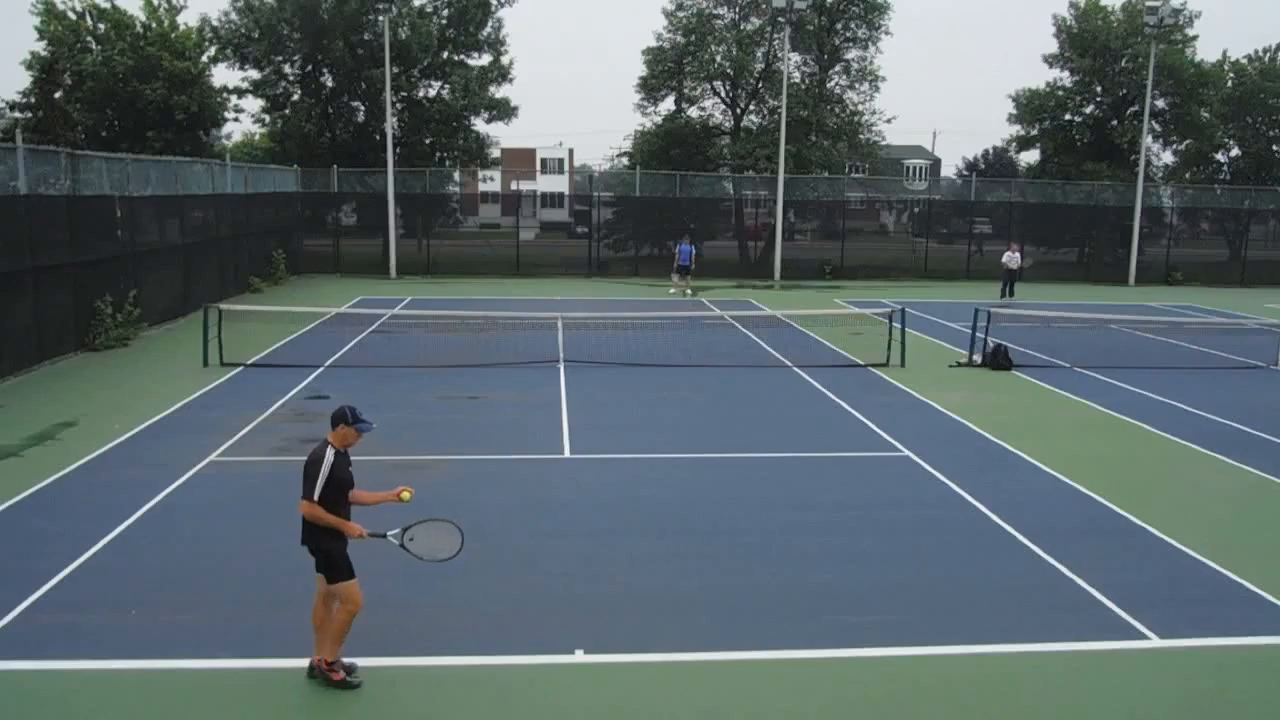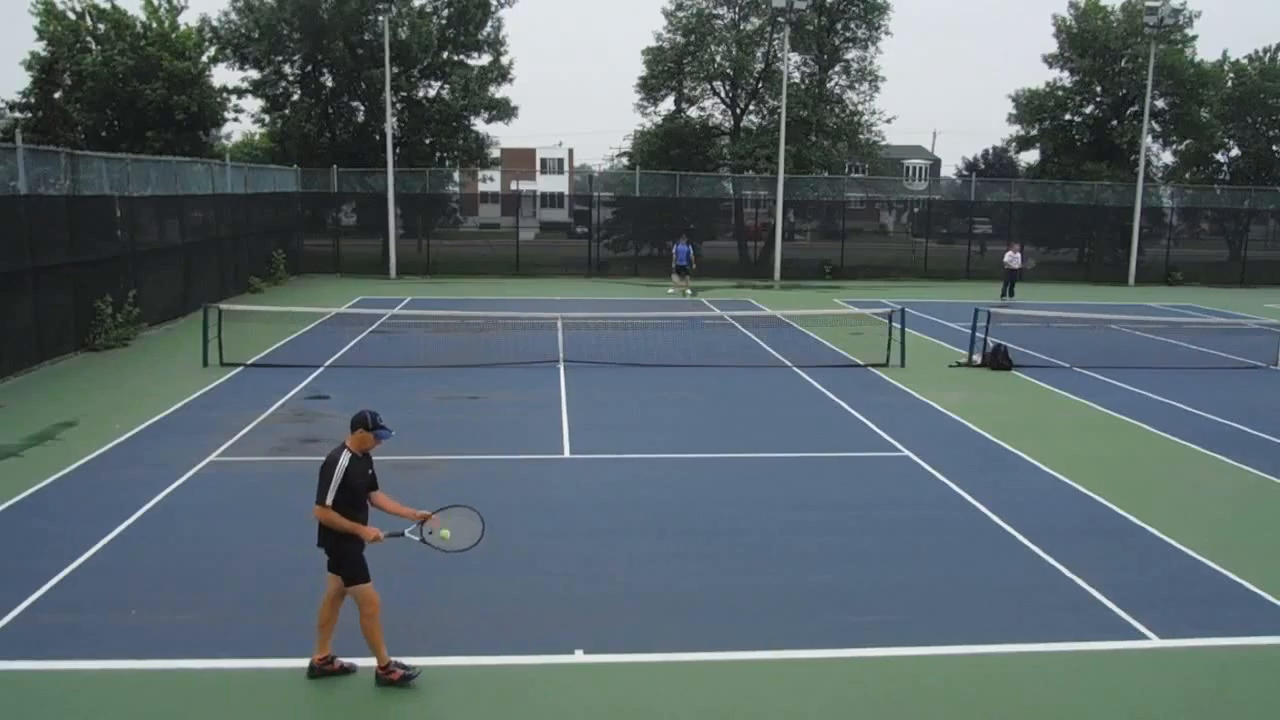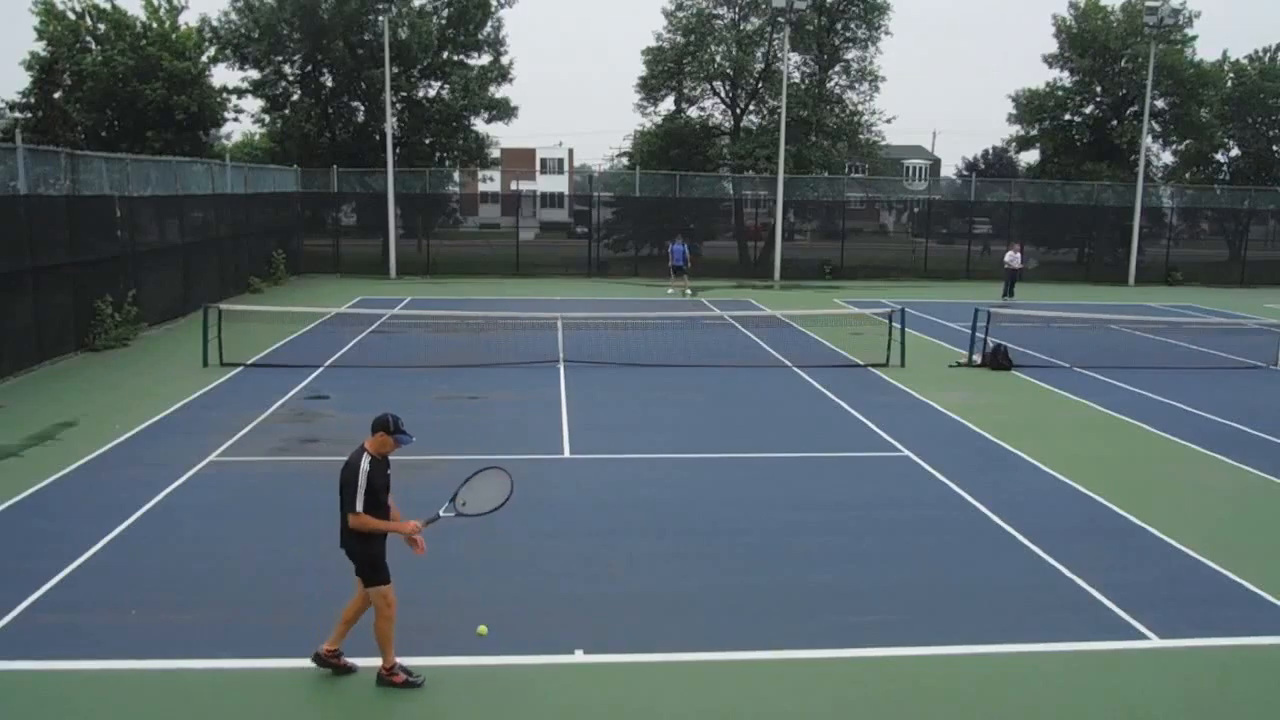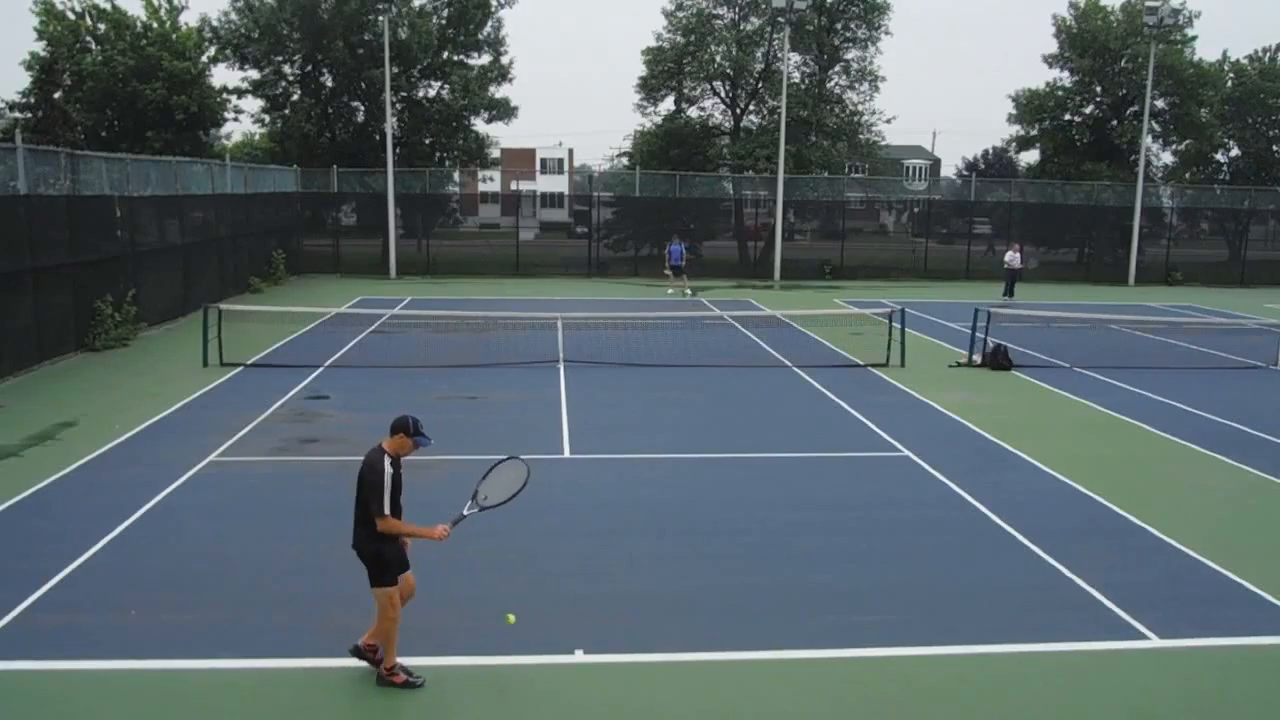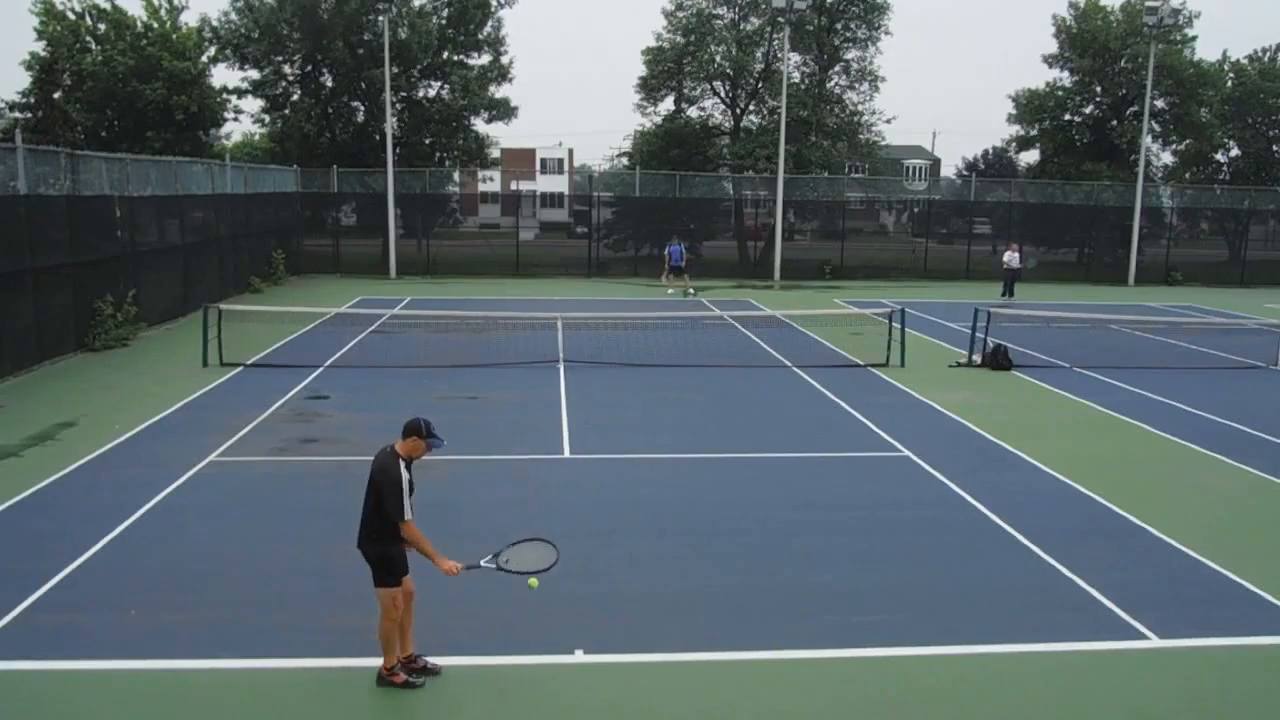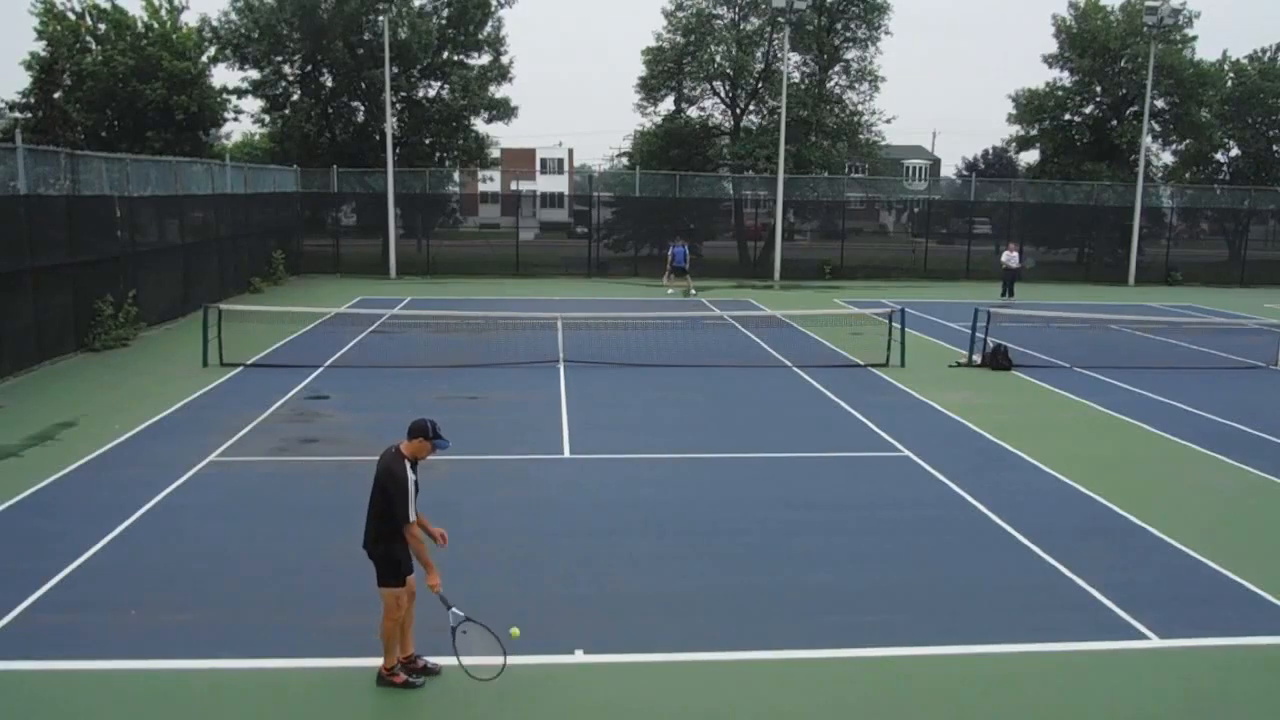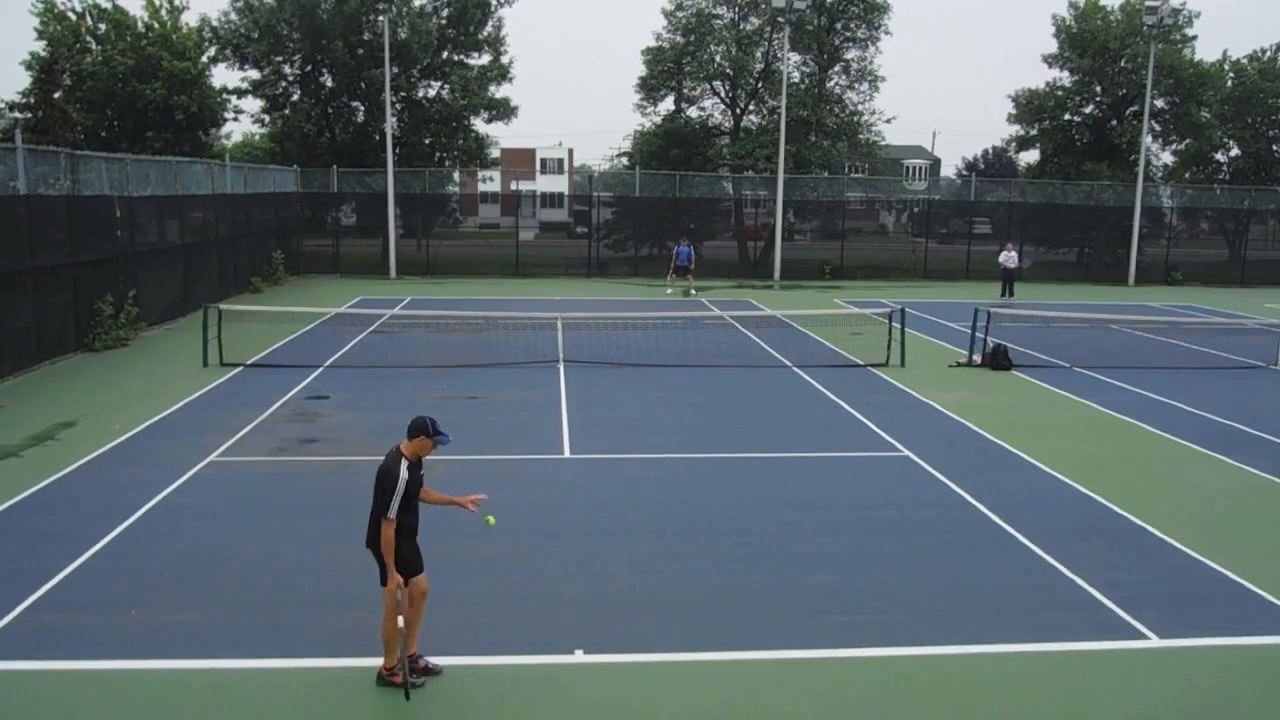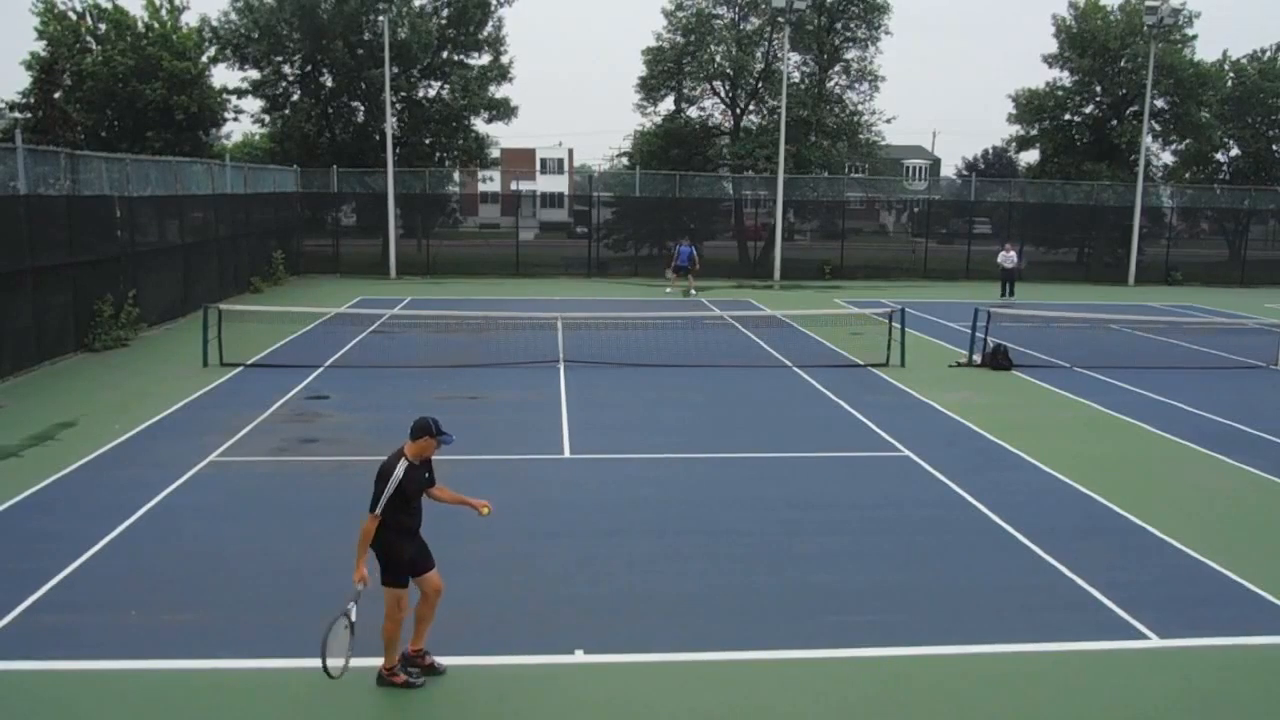
dt=0.2s
person 1, frame 1
left shoulder: (340, 454)
right shoulder: (323, 460)
left elbow: (349, 495)
right elbow: (307, 508)
left wrist: (389, 496)
right wrist: (345, 526)
left hip: (330, 539)
right hip: (325, 541)
left knee: (327, 597)
right knee: (352, 602)
left ankle: (321, 660)
right ankle: (330, 664)
person 1, frame 2
left shoulder: (364, 457)
right shoulder: (338, 464)
left elbow: (375, 496)
right elbow: (321, 512)
left wrist: (414, 515)
right wrist: (361, 529)
left hip: (348, 541)
right hip: (342, 543)
left knee: (334, 596)
right knee: (370, 604)
left ankle: (321, 659)
right ankle: (385, 668)
person 1, frame 3
left shoulder: (381, 459)
right shoulder: (359, 468)
right elbow: (355, 519)
left wrist: (407, 532)
right wrist: (398, 527)
left hip: (372, 542)
right hip: (364, 543)
left knee: (366, 597)
right knee: (386, 605)
left ankle: (329, 651)
right ankle: (388, 669)
person 1, frame 4
left shoulder: (388, 456)
right shoulder: (380, 469)
right elbow: (383, 522)
left wrist: (400, 535)
right wrist: (427, 532)
left hip: (387, 541)
right hip: (374, 545)
left knee: (407, 590)
right knee: (390, 605)
left ankle: (369, 644)
right ankle: (388, 670)
person 1, frame 5
left shoulder: (390, 453)
right shoulder: (396, 474)
right elbow: (407, 528)
left wrist: (416, 545)
right wrist: (439, 561)
left hip: (389, 539)
right hip: (380, 545)
left knee: (407, 596)
right knee: (393, 608)
left ankle: (407, 657)
right ankle: (389, 670)
person 1, frame 6
left shoulder: (395, 453)
right shoulder: (402, 475)
right elbow: (410, 529)
left wrist: (429, 528)
right wrist: (430, 571)
left hip: (392, 539)
right hip: (386, 545)
left knee: (408, 596)
right knee: (395, 609)
left ankle: (407, 658)
right ankle: (389, 670)
person 1, frame 7
left shoulder: (410, 456)
right shoulder: (397, 474)
left elbow: (420, 493)
right elbow: (387, 526)
left wrist: (459, 501)
right wrist: (391, 571)
left hip: (406, 539)
right hip: (392, 545)
left knee: (419, 593)
right knee: (396, 608)
left ankle: (409, 656)
right ankle: (389, 670)
person 1, frame 8
left shoulder: (422, 461)
right shoulder: (394, 472)
left elbow: (432, 489)
right elbow: (372, 519)
left wrist: (469, 502)
right wrist: (360, 563)
left hip: (412, 538)
right hip: (391, 545)
left knee: (434, 588)
right knee: (397, 609)
left ankle: (415, 652)
right ankle: (389, 670)
